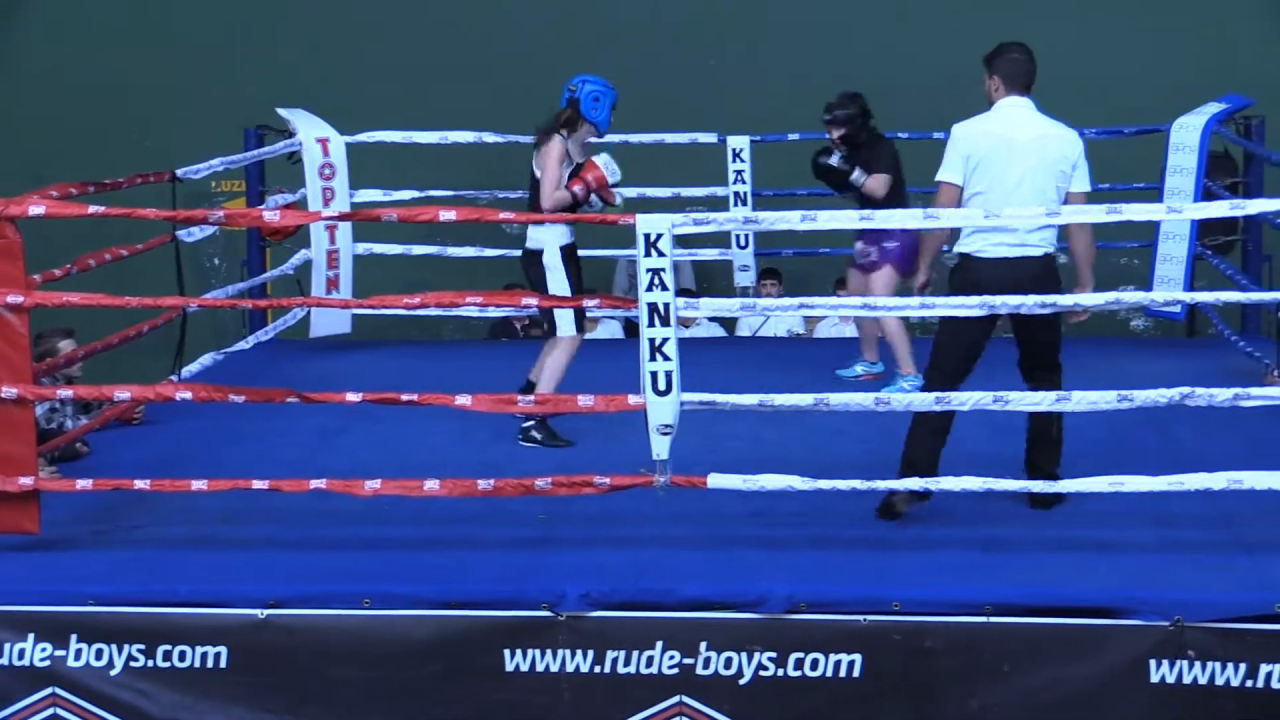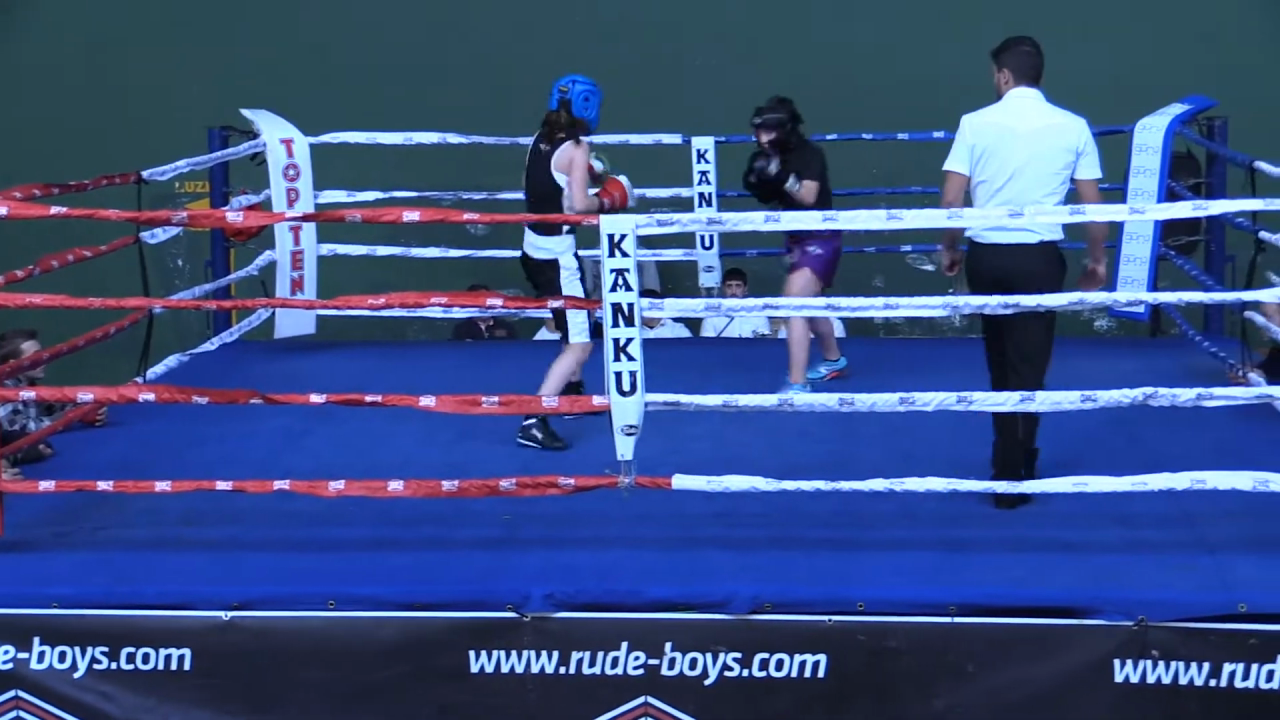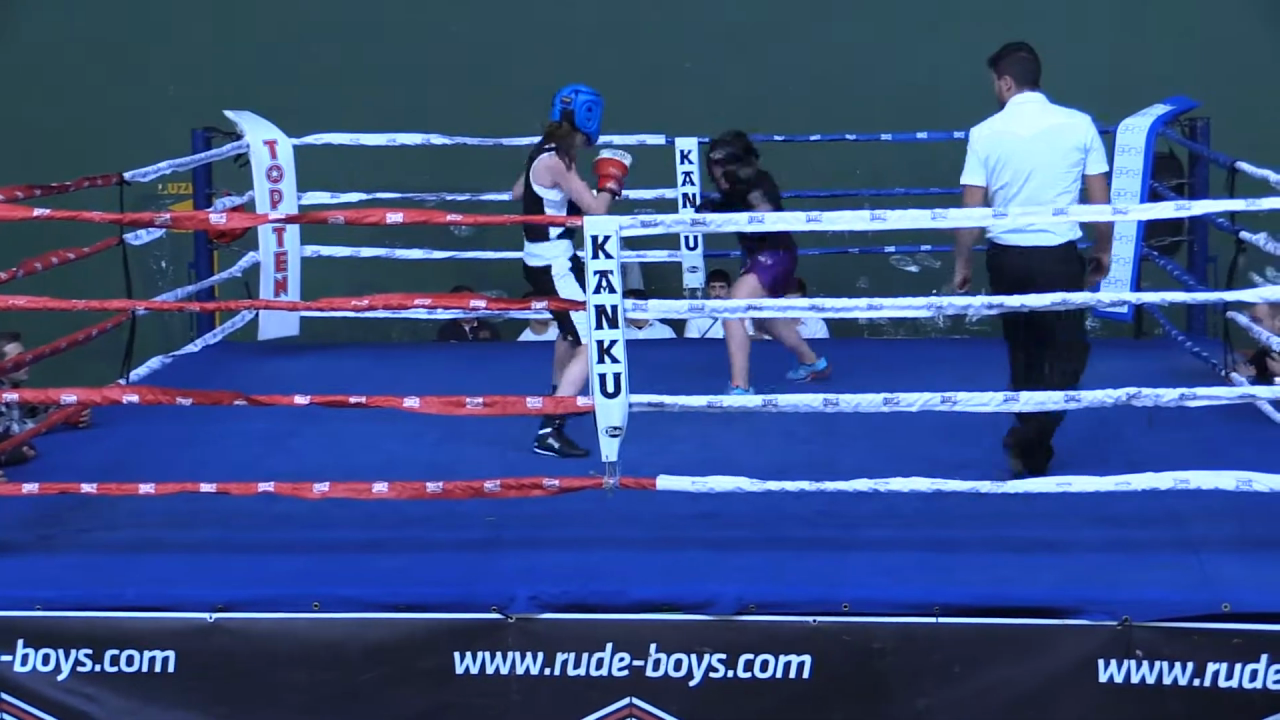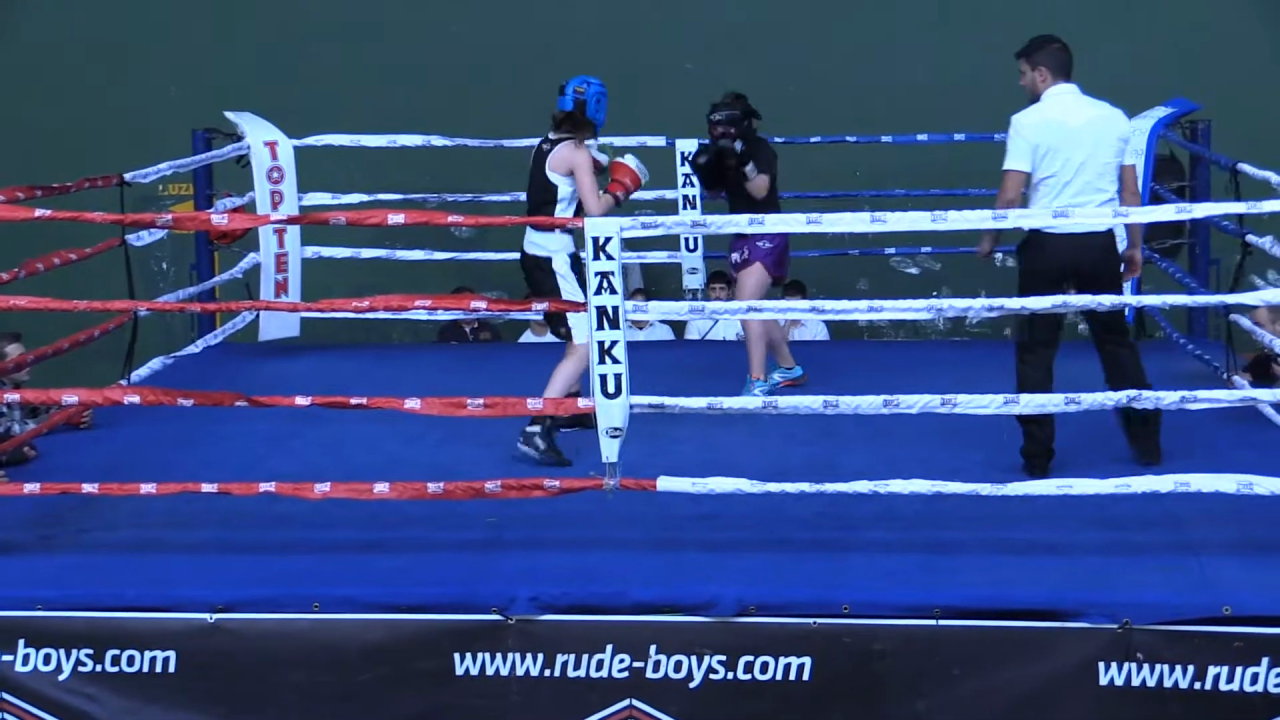
dt=0.3s
person 1, frame 1
left shoulder: (968, 132)
right shoulder: (1065, 138)
left elbow: (941, 210)
right elbow: (1080, 223)
left wrist: (923, 268)
right wrist: (1085, 285)
left hip: (977, 270)
right hip: (1035, 271)
left knee: (943, 378)
right knee: (1043, 379)
left ankle: (912, 484)
right ankle: (1043, 484)
person 1, frame 2
left shoulder: (976, 123)
right shoulder: (1073, 126)
left elbow: (951, 199)
right elbow: (1091, 204)
left wrist: (949, 248)
right wrist: (1098, 258)
left hip: (985, 255)
right hip: (1038, 258)
left knee: (1001, 362)
right knee: (1026, 372)
left ankle: (1013, 461)
right ankle: (1011, 479)
person 1, frame 3
left shoulder: (986, 133)
right shoulder: (1079, 124)
left elbow: (972, 209)
right elbow: (1099, 199)
left wrist: (962, 263)
right wrist: (1102, 249)
left hip: (1008, 257)
right hip: (1058, 257)
left knee: (1025, 354)
right knee: (1066, 357)
left ankle: (1030, 446)
right ankle: (1027, 442)
person 1, frame 4
left shoulder: (1028, 121)
right shoulder: (1113, 117)
left elbow: (1011, 196)
right elbow: (1130, 191)
left wrist: (989, 237)
right wrist: (1135, 245)
left hip: (1046, 246)
right hip: (1098, 244)
left knee: (1035, 351)
right knee: (1116, 342)
left ankle: (1037, 455)
right ankle: (1145, 440)
person 2, frame 1
left shoulder: (574, 146)
right shoulder: (557, 144)
right elbow: (548, 201)
left wrist: (593, 194)
right wrist: (588, 184)
left hip: (557, 247)
right hip: (547, 251)
left knee: (567, 330)
right knee: (569, 337)
left ankle: (532, 391)
right ankle: (532, 420)
person 2, frame 2
left shoulder: (542, 140)
right shoulder: (576, 149)
right elbow: (576, 205)
right wrist: (608, 200)
left hip: (535, 252)
right hip: (556, 257)
left knee: (578, 322)
right knee: (579, 345)
left ankle: (571, 392)
right ankle: (534, 420)
person 2, frame 3
left shoulder: (542, 150)
right shoulder: (559, 162)
left elbow: (517, 194)
right elbow: (595, 209)
right wrist: (611, 179)
left hip: (547, 259)
right hip: (553, 264)
left knee: (574, 331)
right knee: (590, 347)
left ankle: (559, 397)
right ankle: (549, 431)
person 2, frame 4
left shoulder: (548, 142)
right shoulder: (575, 149)
right elbow: (594, 210)
right wrist: (621, 186)
left hip: (537, 254)
right hip: (554, 257)
left knee: (579, 335)
right knee: (582, 348)
right ankle: (536, 428)
person 3, frame 1
left shoulder: (881, 147)
right shoulder: (853, 150)
left elbow: (879, 189)
left wrist: (845, 169)
right wrist: (832, 174)
left hip: (894, 234)
right hip: (871, 233)
right knee: (854, 298)
left ankle: (910, 376)
right ankle: (871, 362)
person 3, frame 2
left shoulder: (809, 154)
right shoulder: (777, 157)
left elbow: (808, 197)
right elbow: (775, 200)
left wrist: (780, 175)
right wrist: (760, 184)
left hip: (820, 241)
right hip: (799, 240)
left ankle: (797, 384)
right ankle: (833, 360)
person 3, frame 3
left shoulder: (761, 184)
right shoulder: (729, 186)
left wrist: (751, 191)
right wrist: (713, 210)
left hip: (774, 256)
right hip: (759, 255)
left knee: (732, 313)
right knee: (766, 316)
left ankle: (740, 389)
right ankle: (813, 362)
person 3, frame 4
left shoulder: (761, 149)
right shoulder: (723, 151)
left elbow: (759, 192)
right elbow: (717, 190)
left wrist: (742, 159)
right wrist: (705, 170)
left hip: (767, 237)
right hip: (742, 238)
left knee: (748, 306)
left ankle: (758, 381)
right ankle: (788, 368)
